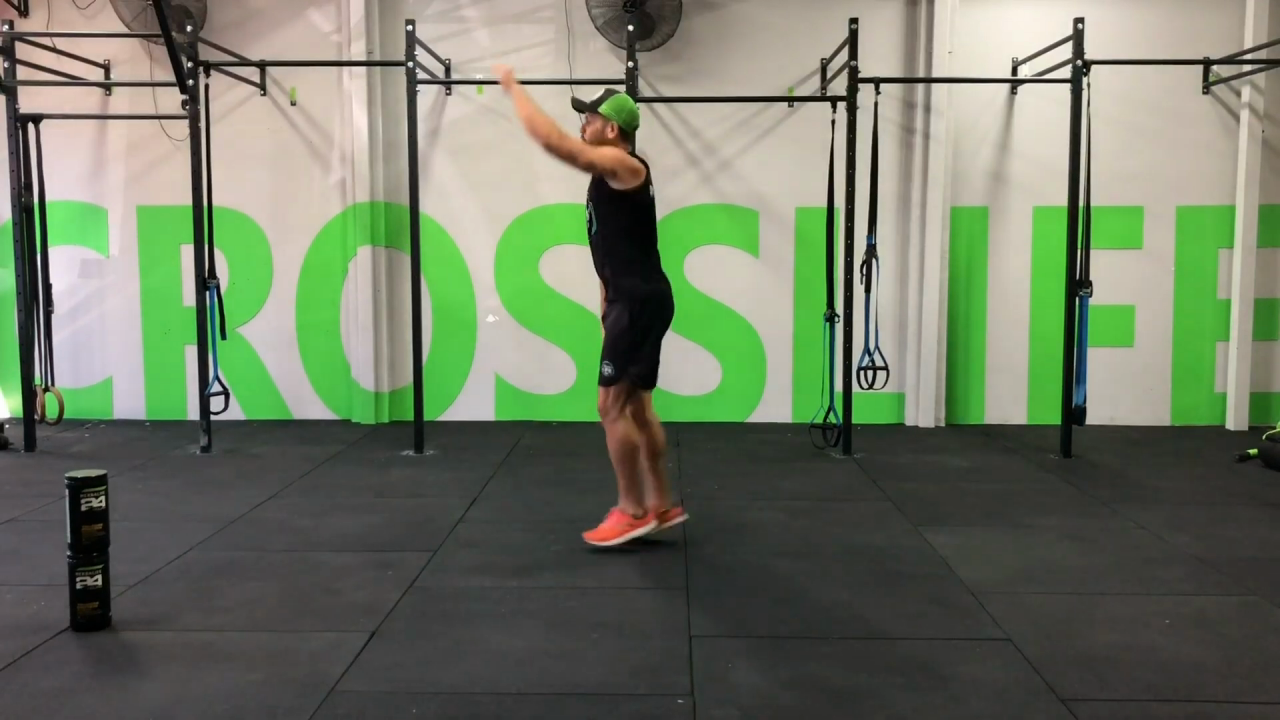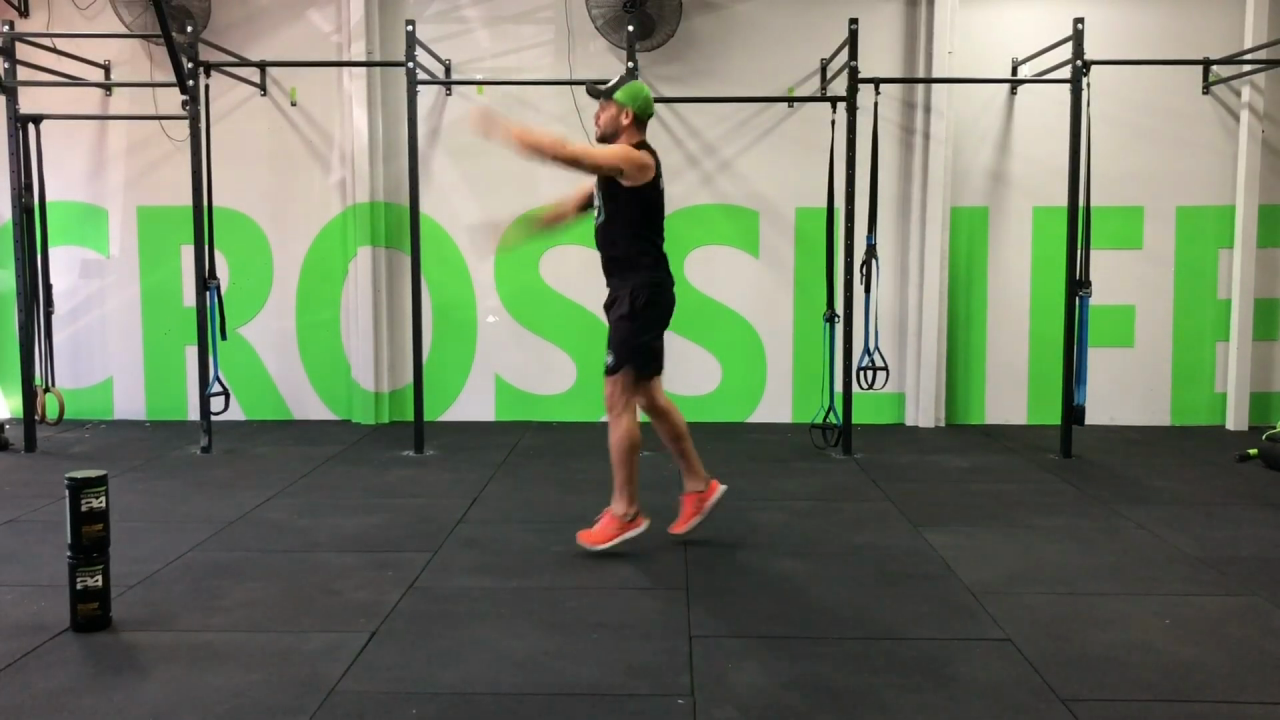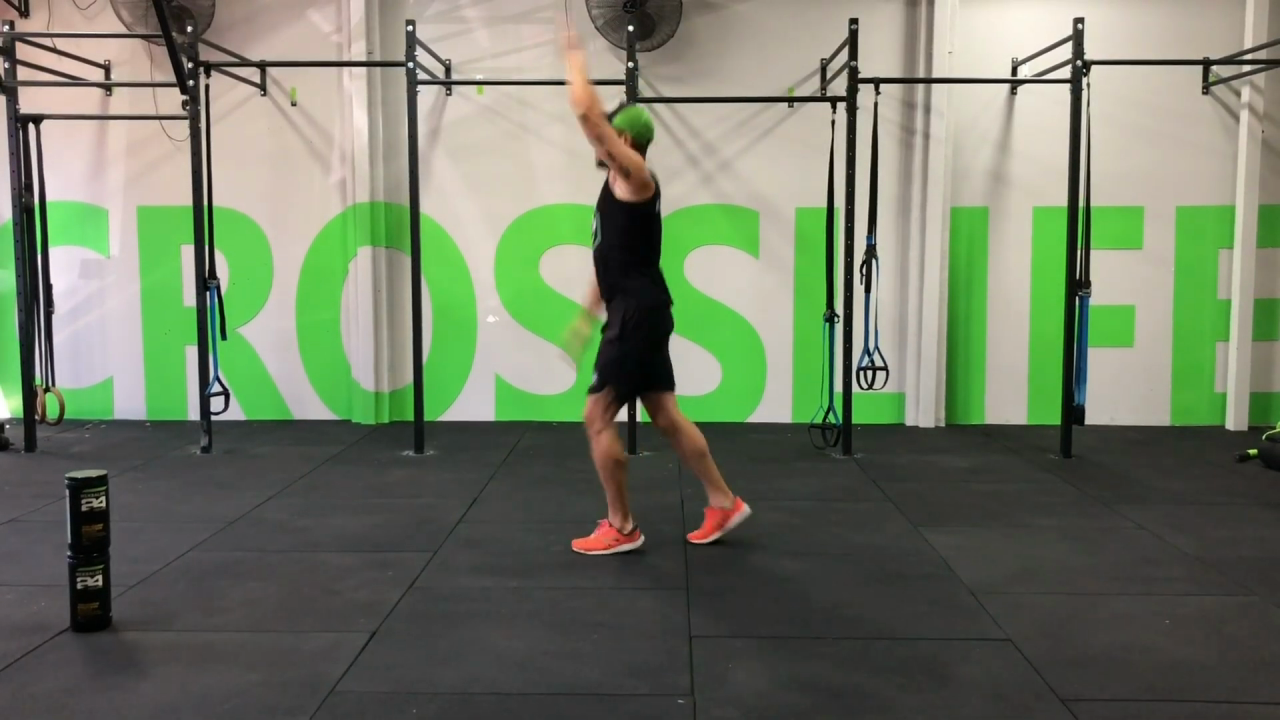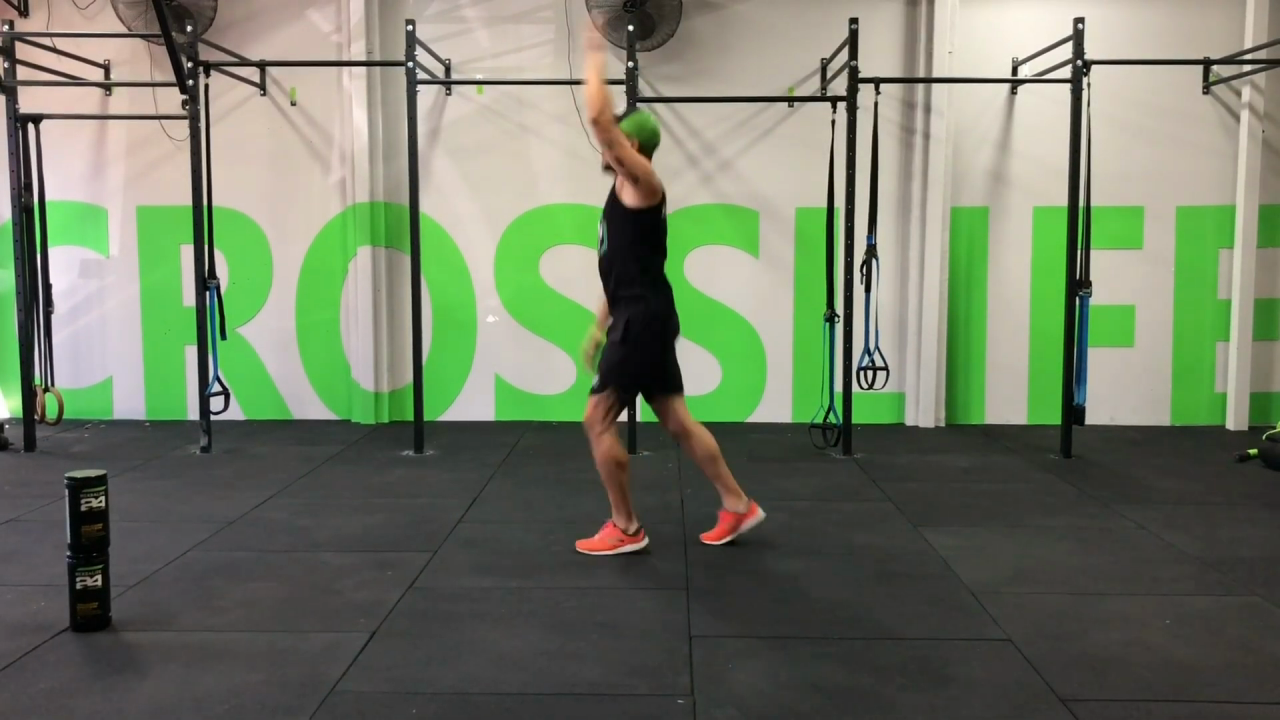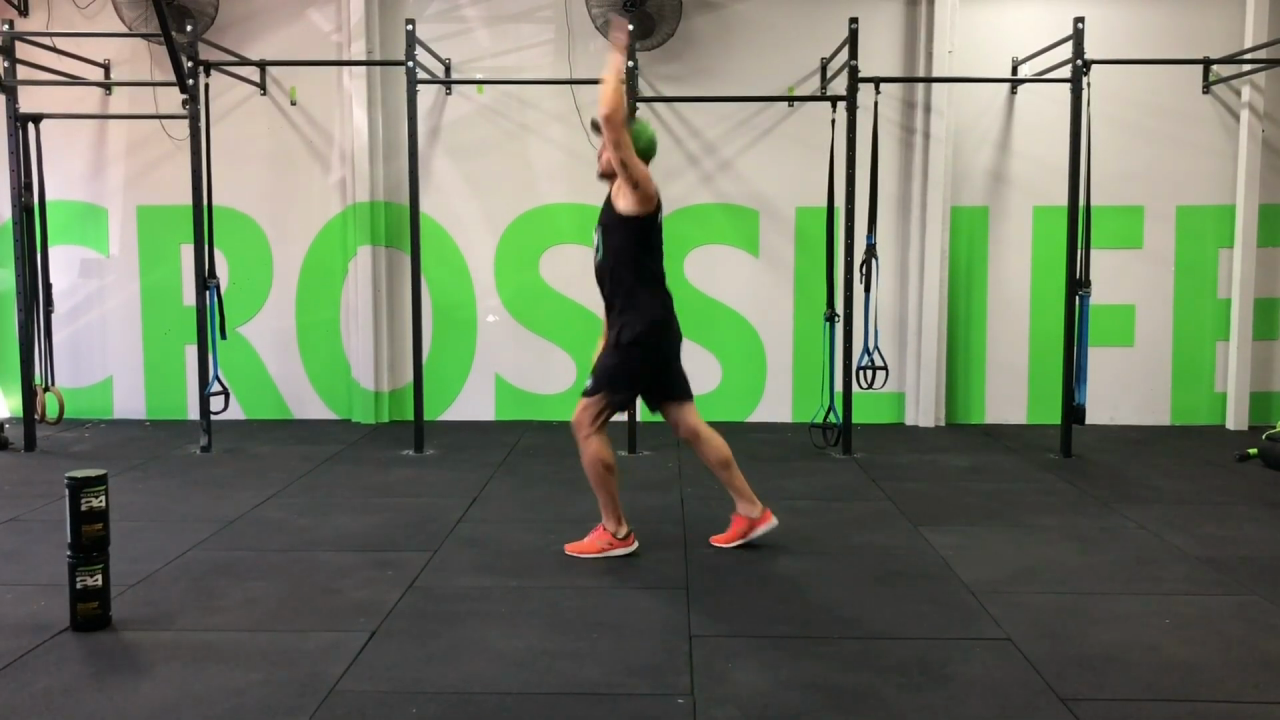
dt=1s
person 1, frame 1
left shoulder: (622, 167)
right shoulder: (615, 178)
left elbow: (548, 137)
left wrist: (514, 90)
right wrist: (607, 314)
left hip: (640, 304)
right hip: (631, 301)
left knee: (614, 405)
right knee: (634, 406)
left ankle: (633, 509)
right ankle: (658, 503)
person 1, frame 2
left shoulder: (635, 159)
right shoulder: (619, 166)
left elbow: (565, 148)
right elbow: (576, 203)
left wrist: (502, 130)
left hip: (642, 294)
right hip: (629, 295)
left knee: (619, 401)
right knee: (648, 396)
left ankle: (625, 512)
right ankle: (699, 485)
person 1, frame 3
left shoulder: (634, 175)
right shoulder: (619, 191)
left elbow: (588, 115)
right elbow: (607, 264)
left wrist: (574, 61)
right wrist: (583, 319)
left hip: (638, 319)
right hip: (634, 317)
left knee: (597, 418)
right knee: (666, 416)
left ankle: (621, 527)
right ankle: (725, 505)
person 1, frame 4
left shoulder: (640, 184)
right shoulder: (627, 196)
left elbow: (598, 118)
left wrist: (594, 58)
right wrist: (599, 328)
left hip: (642, 325)
right hip: (643, 322)
left knee: (598, 422)
right knee: (677, 420)
left ankle: (626, 528)
right ankle: (739, 510)
person 1, frame 5
left shoulder: (636, 191)
right shoulder: (622, 204)
left elbow: (611, 116)
left wrist: (616, 60)
right wrist: (608, 341)
left hip: (641, 331)
right hip: (646, 328)
left knee: (586, 422)
right knee: (689, 426)
left ankle: (614, 531)
right ankle: (752, 513)
